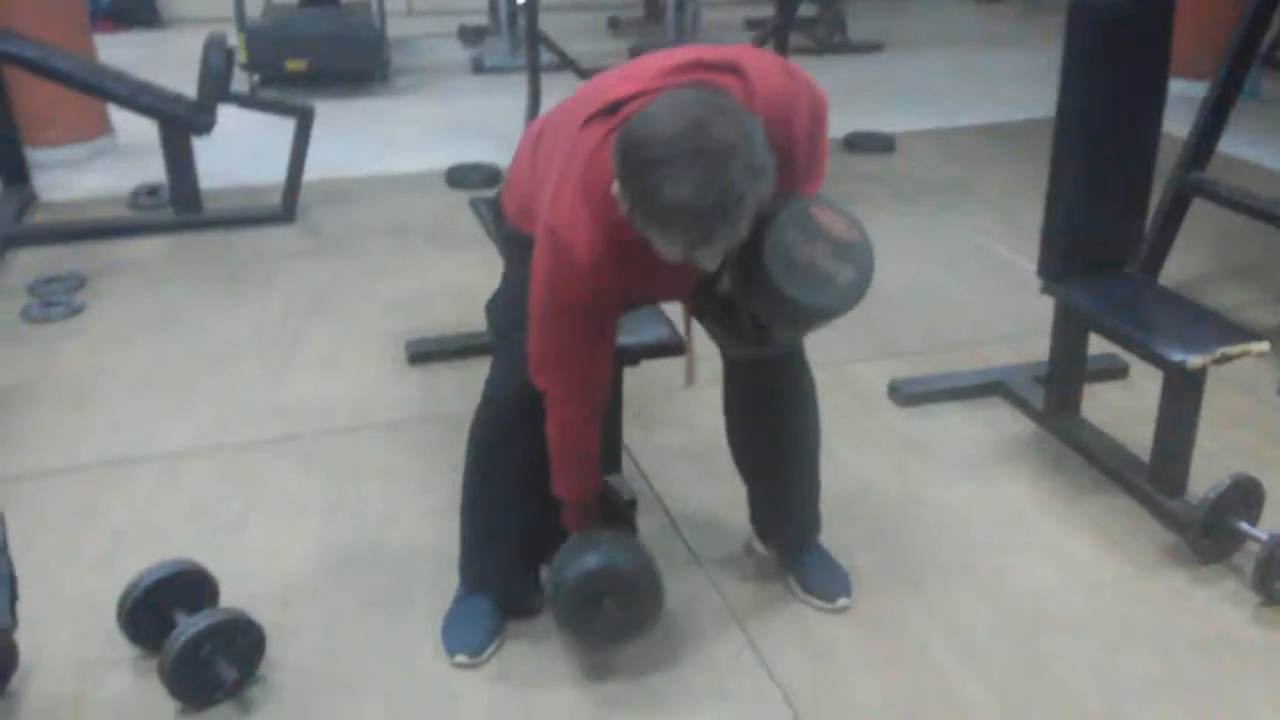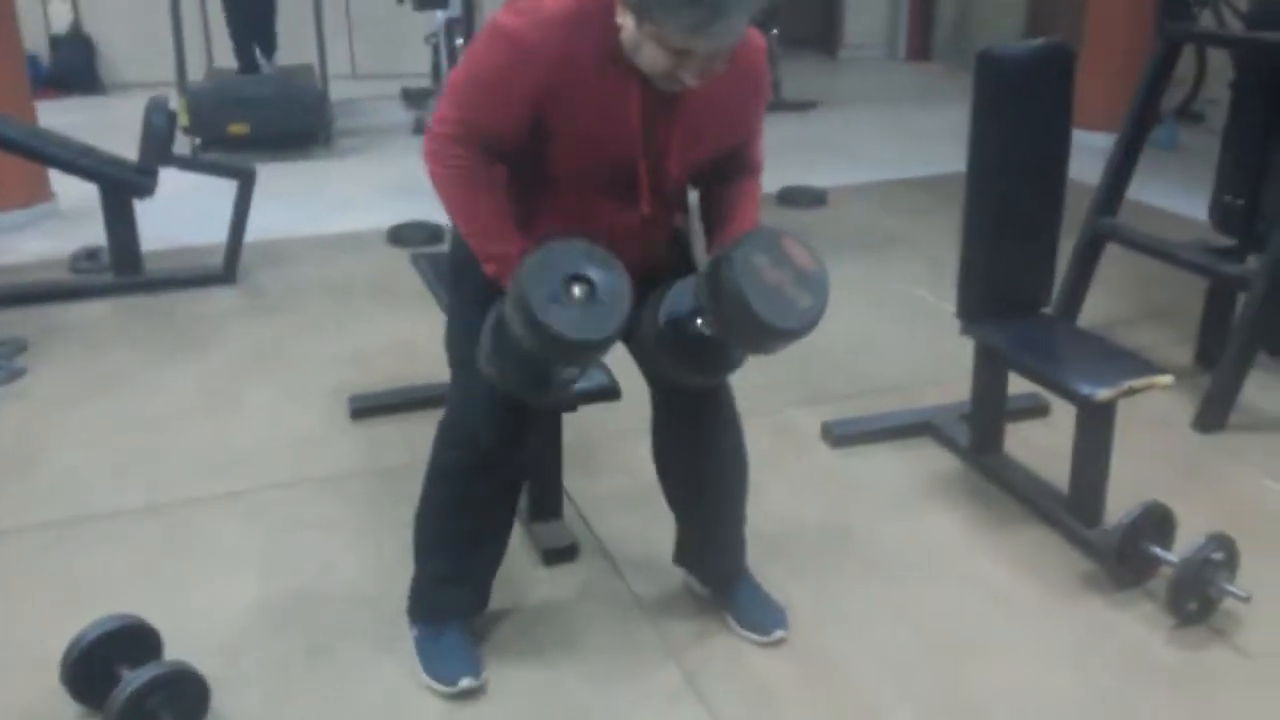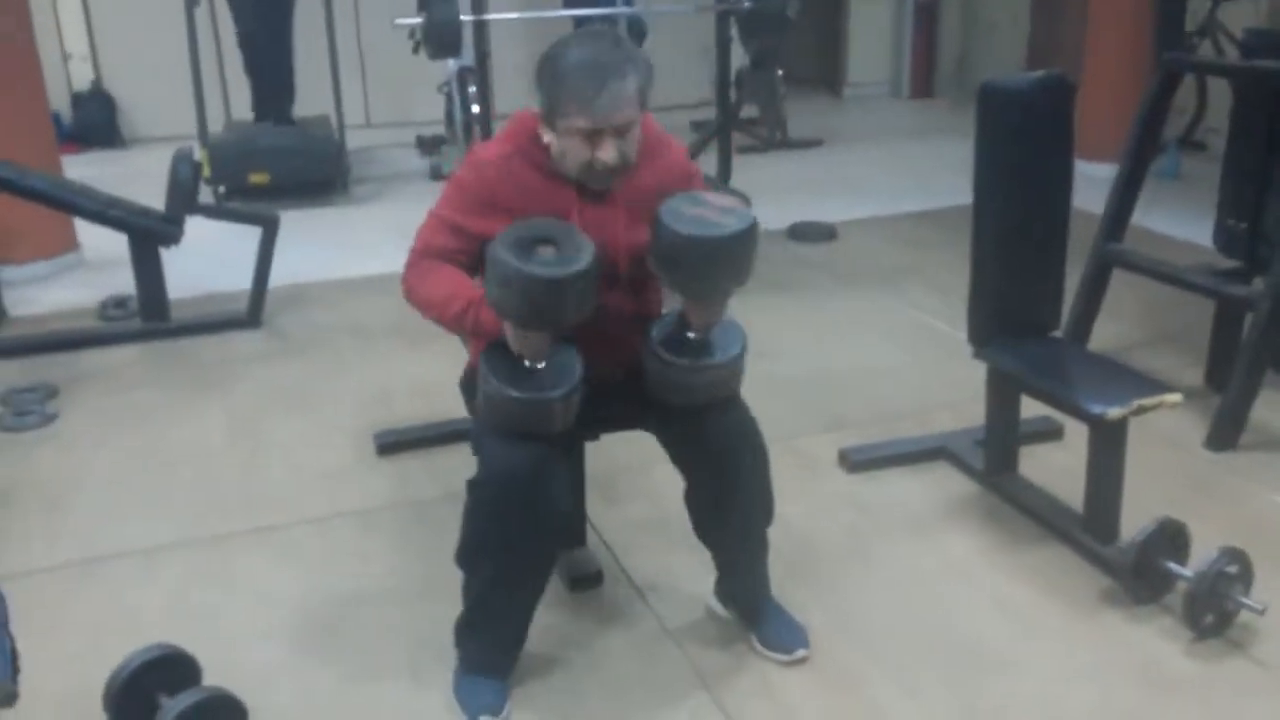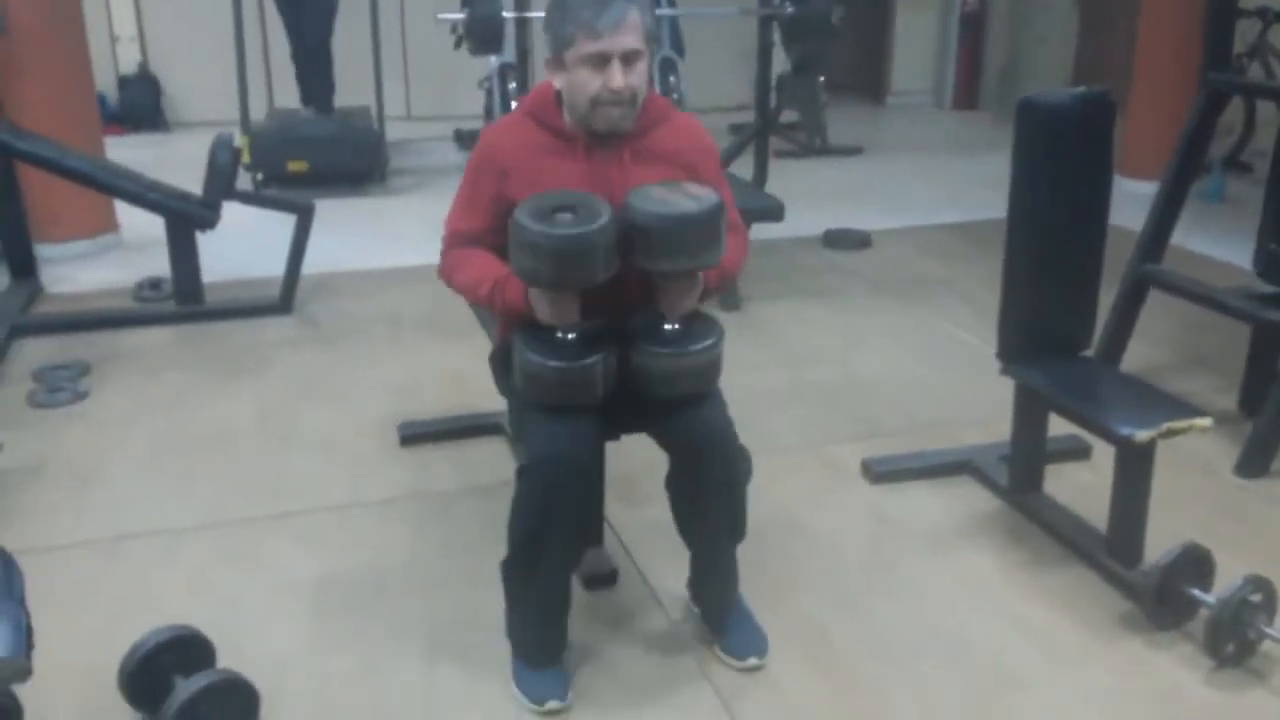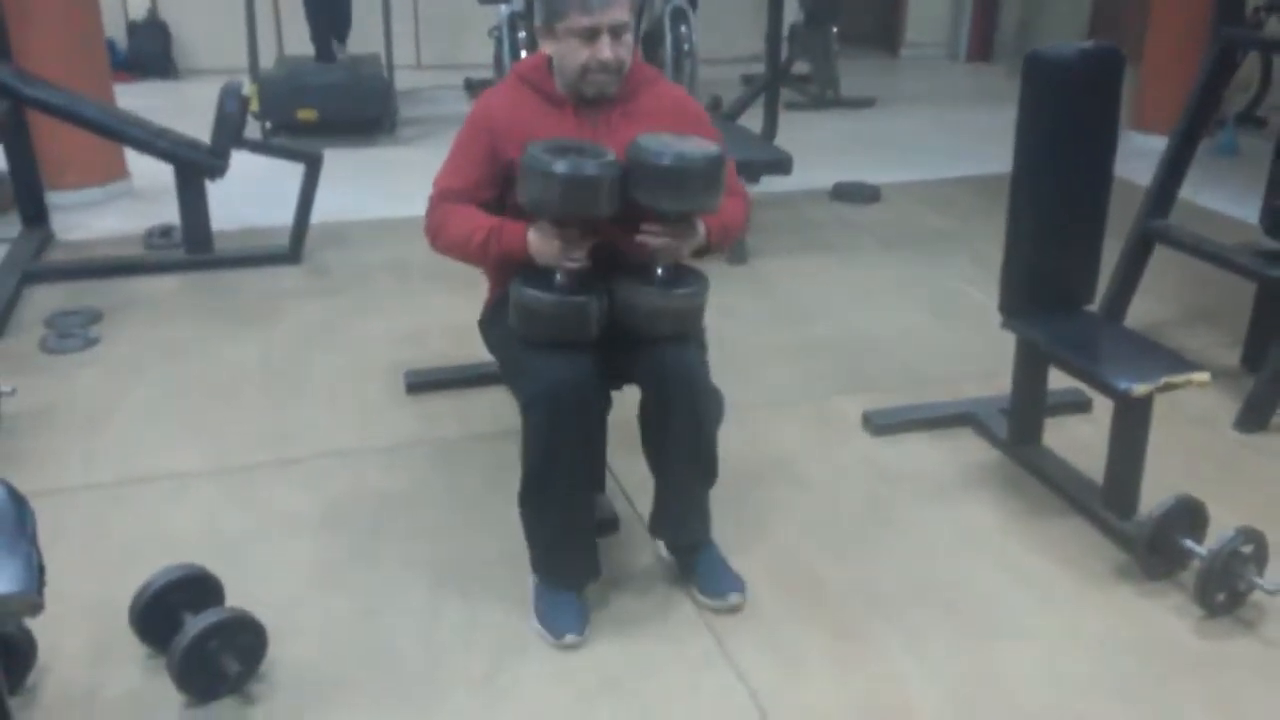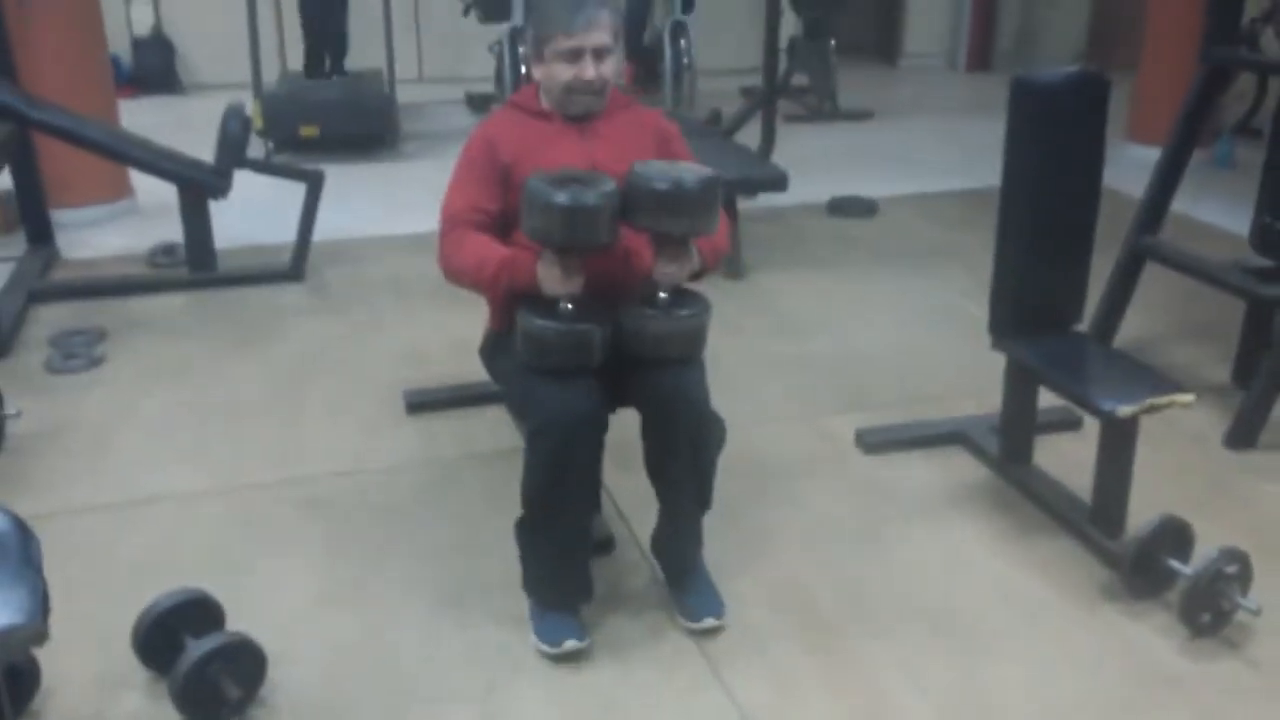
dt=0.7s
person 1, frame 1
left shoulder: (780, 102)
right shoulder: (576, 232)
right elbow: (571, 392)
right wrist: (583, 515)
right hip: (551, 221)
left knee: (776, 359)
right knee: (519, 392)
left ankle: (792, 536)
right ankle: (489, 583)
person 1, frame 2
left shoulder: (743, 59)
left elbow: (736, 168)
right elbow: (455, 144)
right wrist: (514, 267)
left hip: (647, 253)
right hip: (519, 252)
left knee: (700, 392)
right knee: (488, 417)
left ankle: (719, 566)
right ankle: (443, 610)
person 1, frame 3
left shoulder: (669, 162)
right shoulder: (493, 172)
right elbow: (425, 269)
right wrist: (496, 321)
left hip: (636, 353)
left knee: (732, 439)
right knee: (514, 474)
left ankle: (746, 593)
right ankle: (484, 653)
person 1, frame 4
left shoulder: (684, 138)
right shoulder: (508, 144)
left elbow: (730, 234)
right elbow: (461, 251)
left wrist: (700, 279)
right wrist: (523, 295)
left knee: (713, 445)
right knee: (560, 460)
left ankle: (719, 596)
right ankle: (535, 641)
person 1, frame 5
left shoulder: (672, 105)
right shoulder: (503, 109)
left elbow: (731, 201)
right elbow: (445, 215)
left wrist: (700, 232)
right wrist: (523, 240)
left knee: (684, 377)
right knee: (561, 387)
left ankle: (689, 539)
right ankle: (559, 569)
person 1, frame 6
left shoulder: (651, 128)
right shoulder: (499, 135)
left elbow: (712, 221)
right elbow: (457, 244)
left wrist: (692, 255)
right wrist: (530, 271)
left knee: (685, 400)
right knee: (565, 414)
left ankle: (682, 556)
right ankle: (553, 590)
